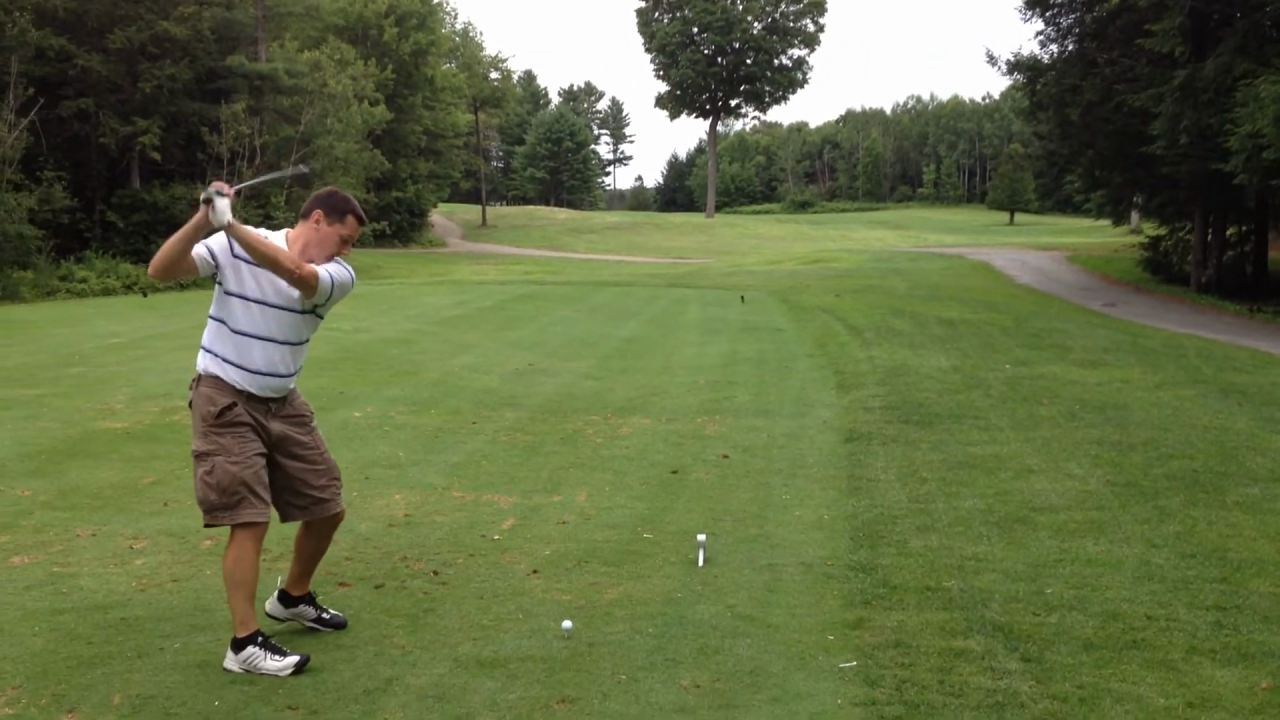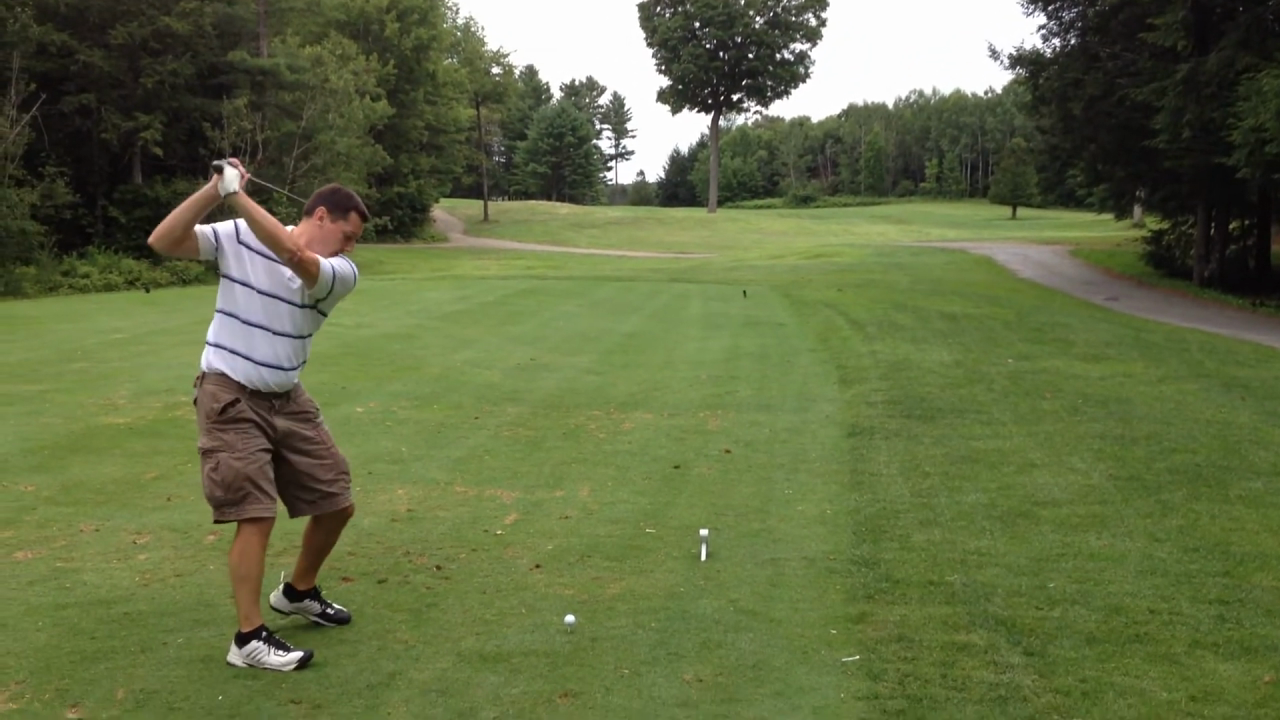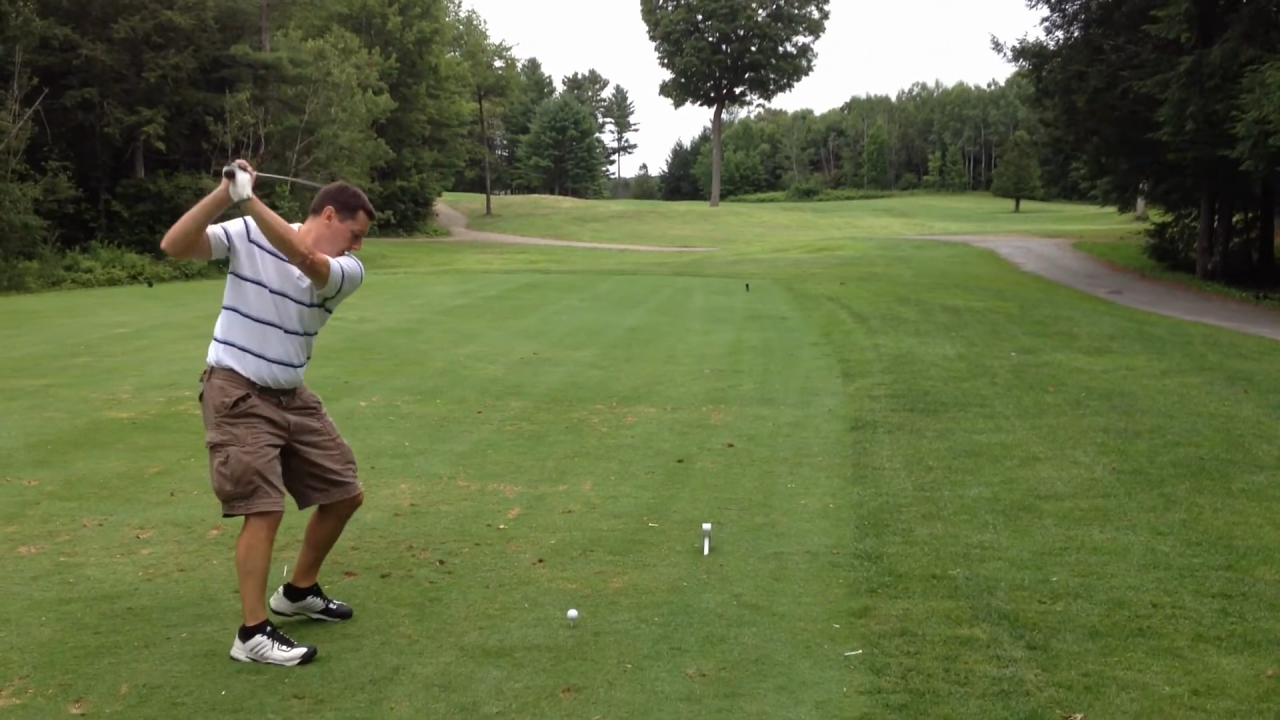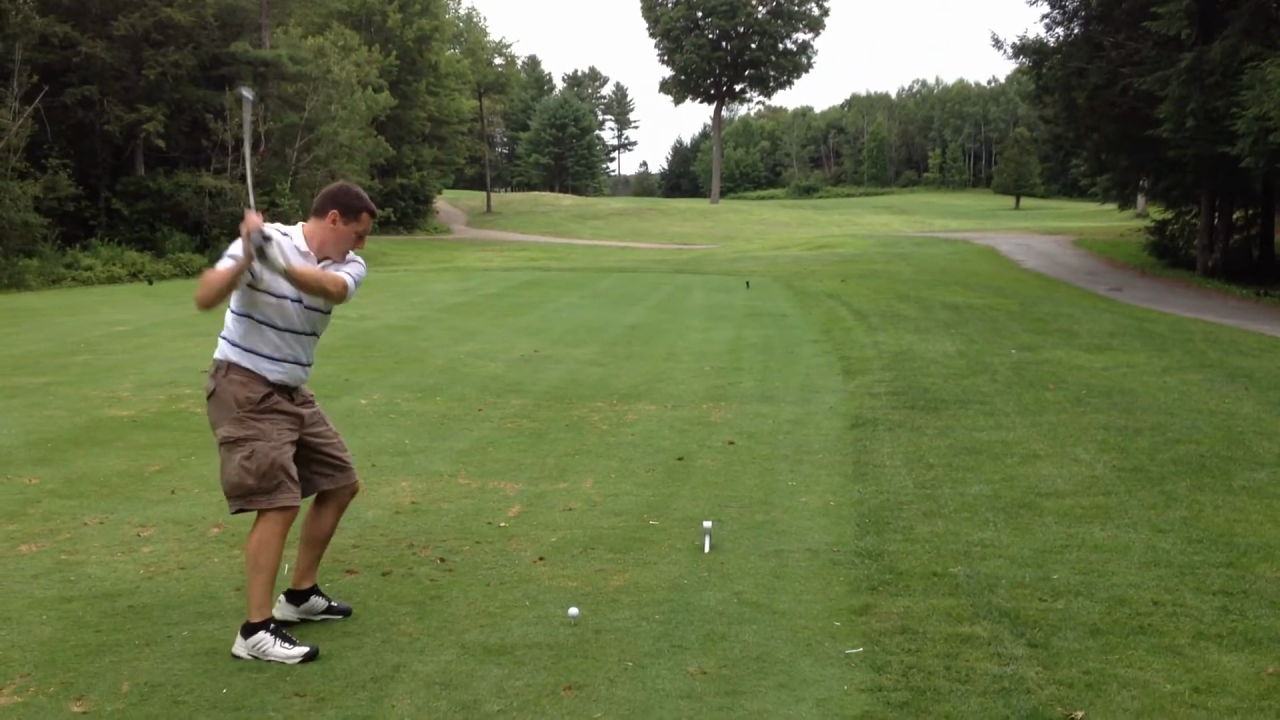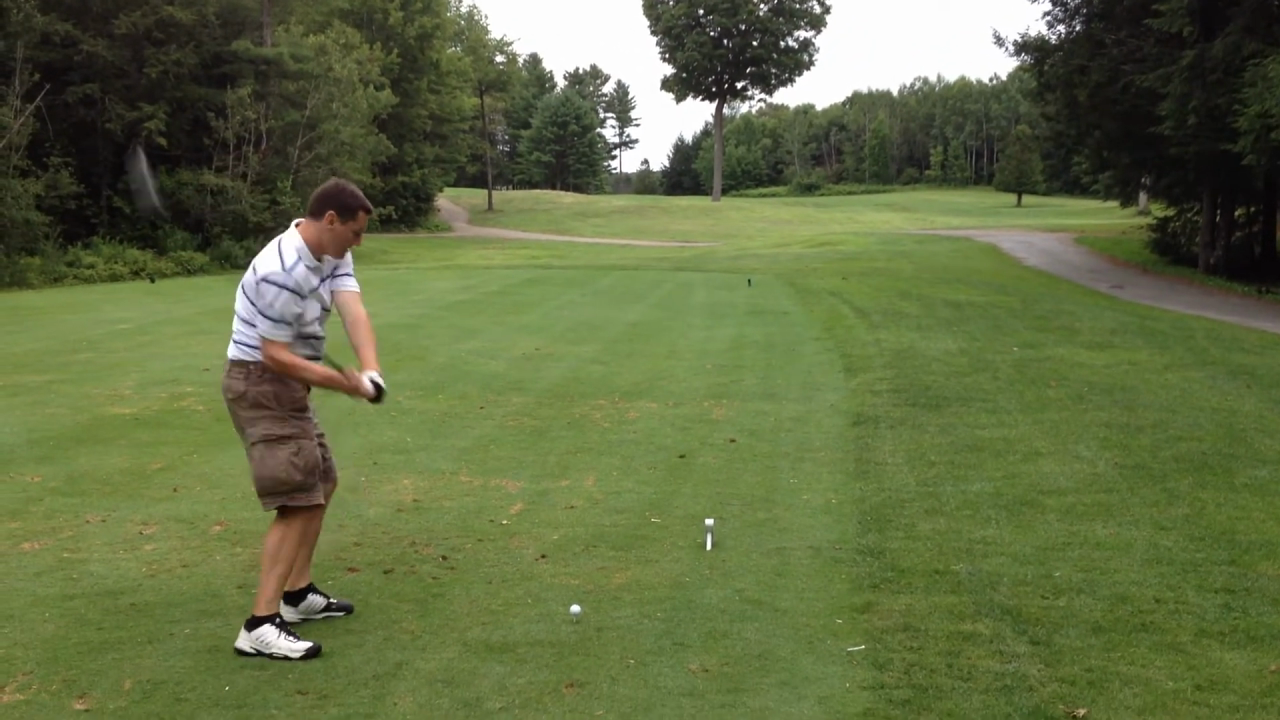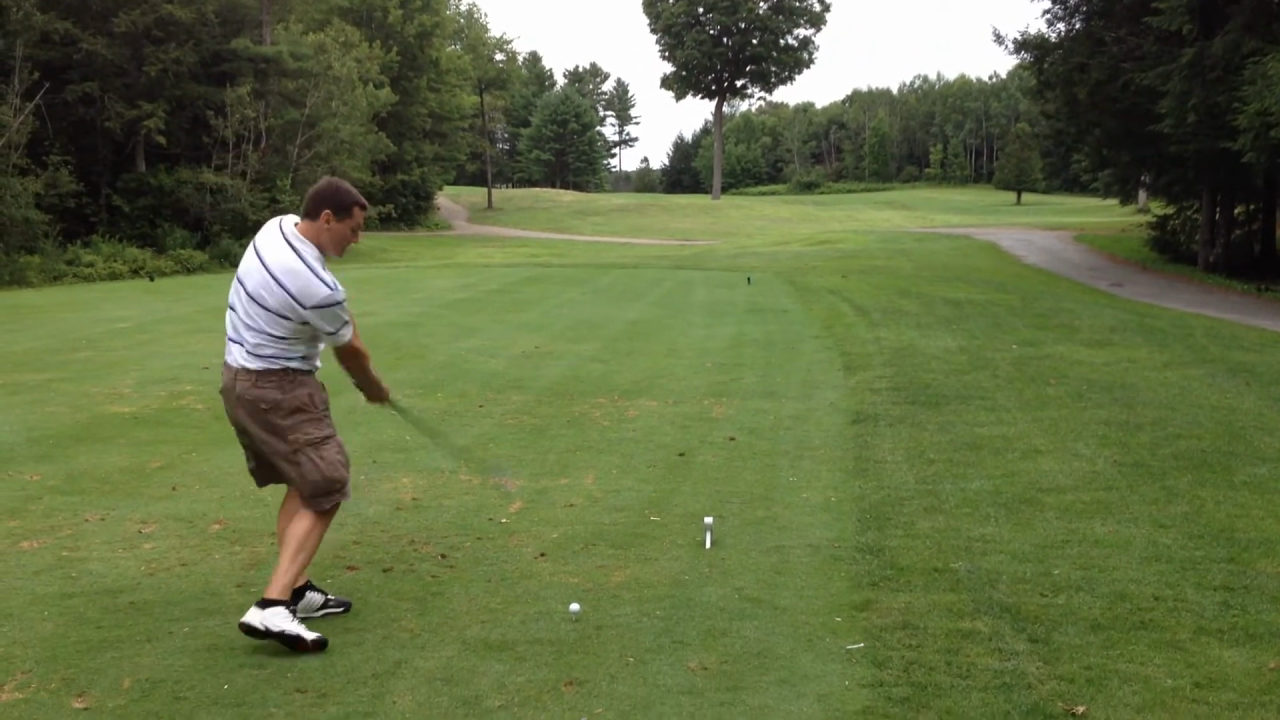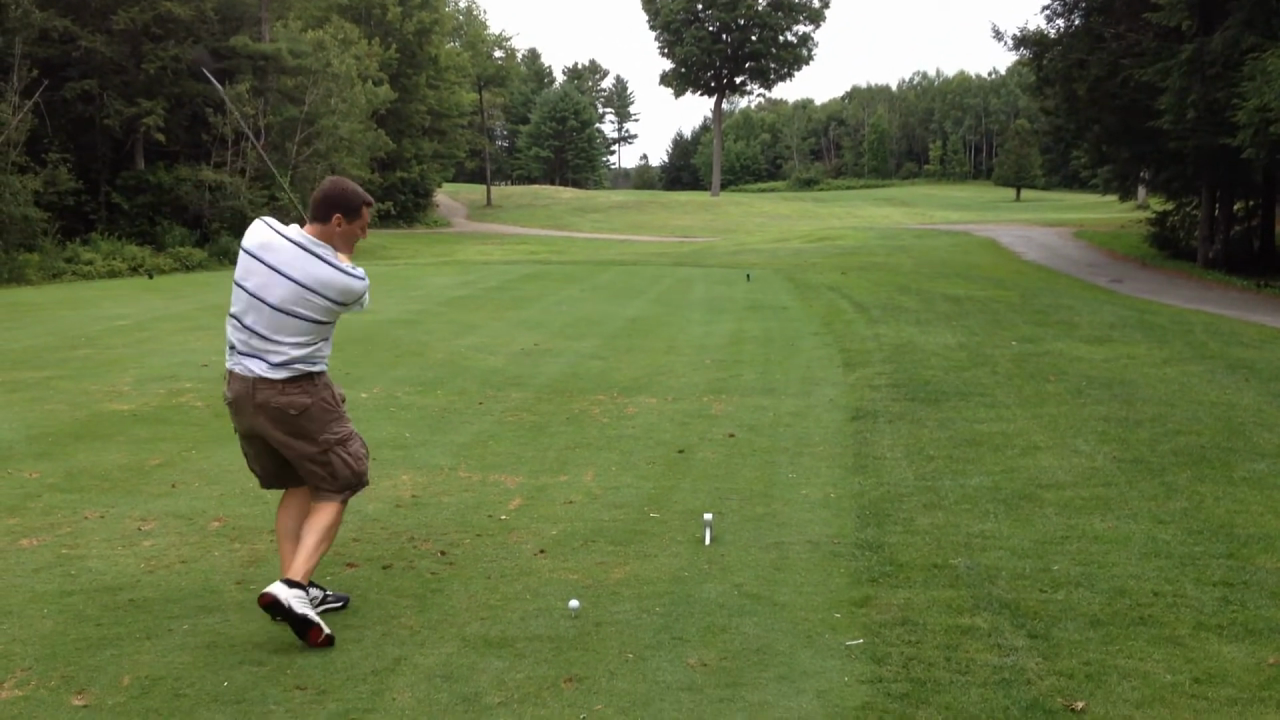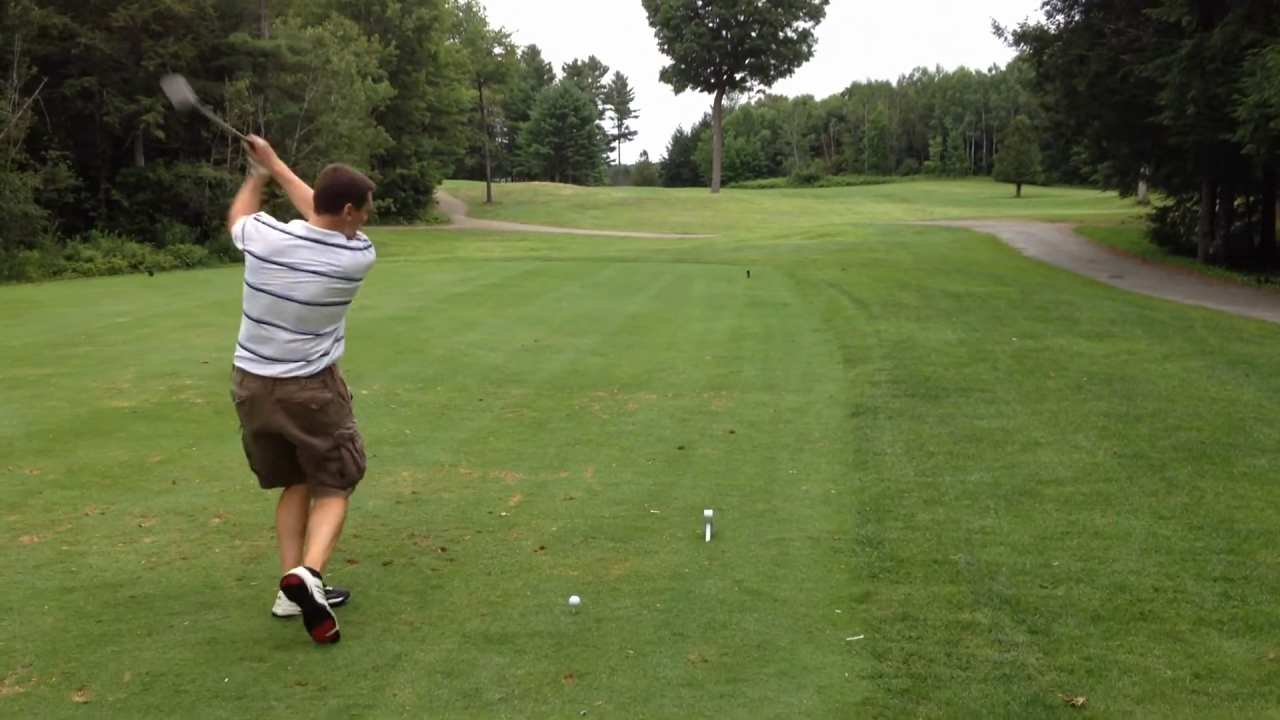
dt=0.1s
person 1, frame 1
left shoulder: (337, 276)
right shoulder: (229, 245)
left elbow: (288, 271)
right elbow: (160, 271)
left wrist: (230, 222)
right wrist: (202, 219)
left hip: (283, 404)
right hip: (225, 400)
left knee: (327, 510)
right knee: (249, 521)
left ankle: (294, 598)
right ankle: (244, 643)
person 1, frame 2
left shoulder: (341, 273)
right shoulder: (238, 237)
left elbow: (295, 257)
right elbow: (162, 242)
left wrist: (239, 198)
right wrist: (213, 190)
left hip: (287, 401)
right hip: (229, 397)
left knee: (336, 505)
right knee: (256, 515)
left ankle: (298, 592)
right ankle: (248, 638)
person 1, frame 3
left shoulder: (348, 271)
right shoulder: (248, 235)
left elbow: (306, 259)
right elbow: (174, 247)
left wrist: (250, 202)
right wrist: (225, 194)
left hip: (291, 396)
right hip: (236, 392)
left knee: (345, 494)
right knee: (264, 510)
left ankle: (299, 591)
right ankle: (252, 633)
person 1, frame 4
left shoulder: (351, 267)
right shoulder: (263, 248)
left elbow: (329, 292)
right elbow: (205, 297)
left wrist: (282, 259)
right wrist: (248, 252)
left hip: (290, 390)
right hip: (245, 386)
left knee: (340, 485)
right knee: (276, 504)
left ankle: (299, 593)
right ankle: (255, 630)
person 1, frame 5
left shoulder: (332, 255)
right shoulder: (281, 272)
left elbow: (354, 310)
right elbow: (277, 357)
left wrist: (370, 372)
right wrist: (343, 382)
left hip: (284, 385)
right hip: (264, 384)
left knee: (318, 486)
right knee: (300, 501)
left ankle: (296, 593)
right ankle: (261, 624)
person 1, frame 6
left shoulder: (278, 226)
right shoulder: (320, 289)
right elbow: (348, 349)
right wrist: (373, 386)
left hip: (241, 381)
right hip: (278, 391)
left knee: (301, 486)
right knee: (323, 495)
left ankle: (296, 593)
right ankle: (271, 607)
person 1, frame 7
left shoulder: (261, 233)
right shoulder: (350, 282)
left wrist: (331, 243)
left hip: (242, 387)
right hip: (296, 394)
left knee: (298, 483)
right knee: (336, 487)
left ankle: (293, 588)
right ankle: (292, 587)
person 1, frame 8
left shoulder: (264, 238)
right shoulder: (359, 255)
left elbow: (239, 214)
right elbow: (316, 213)
left wrist: (260, 170)
right wrist: (275, 164)
left hip: (252, 385)
right hip: (312, 390)
left knee: (294, 483)
right knee: (335, 488)
left ankle: (293, 586)
right ankle: (308, 574)
